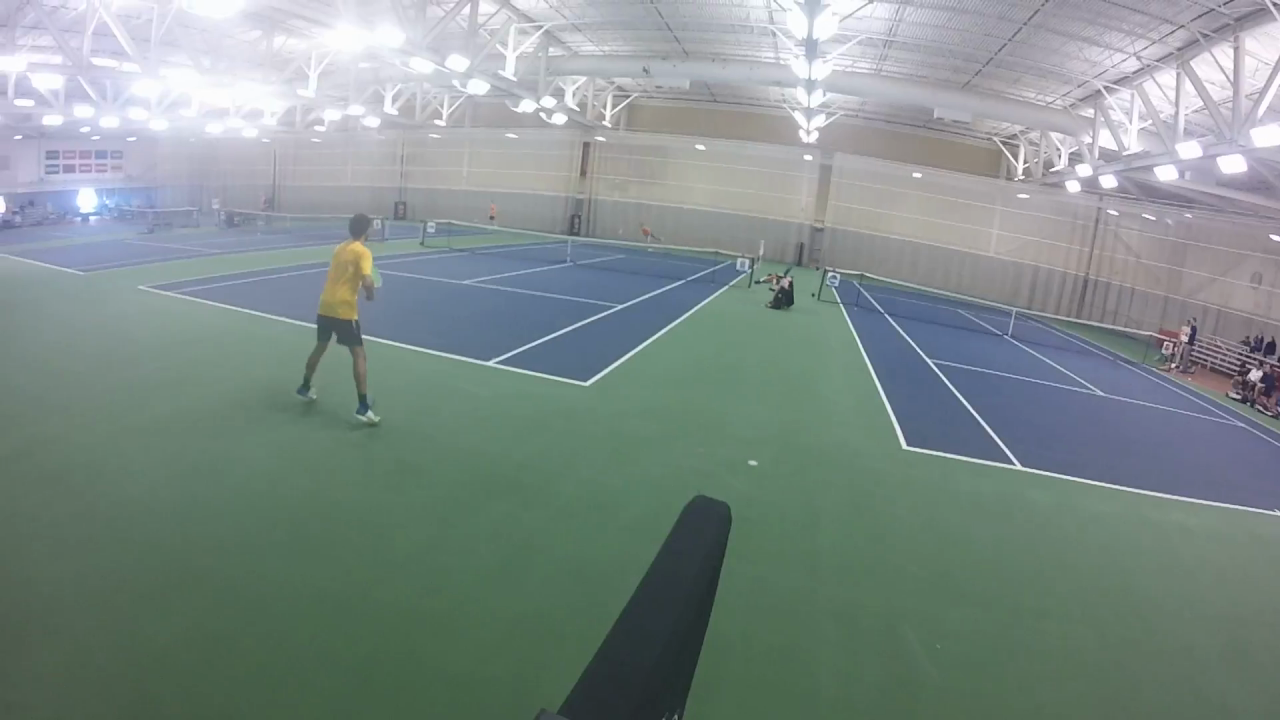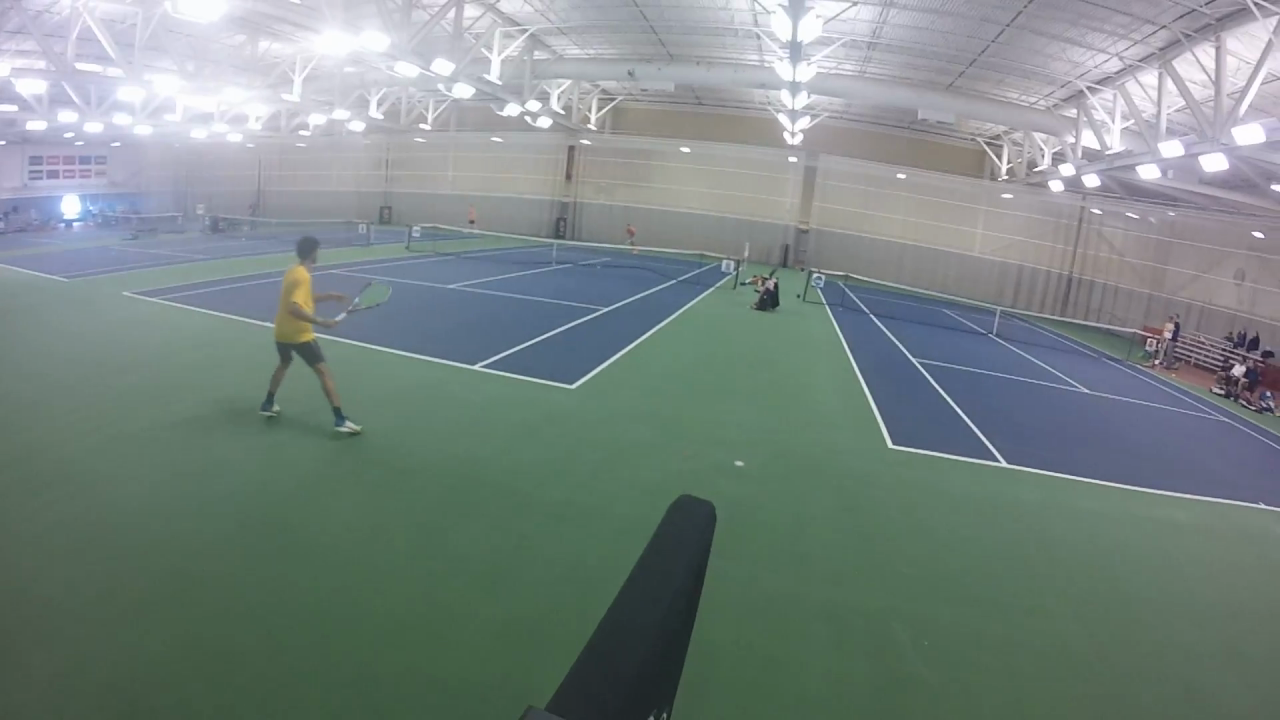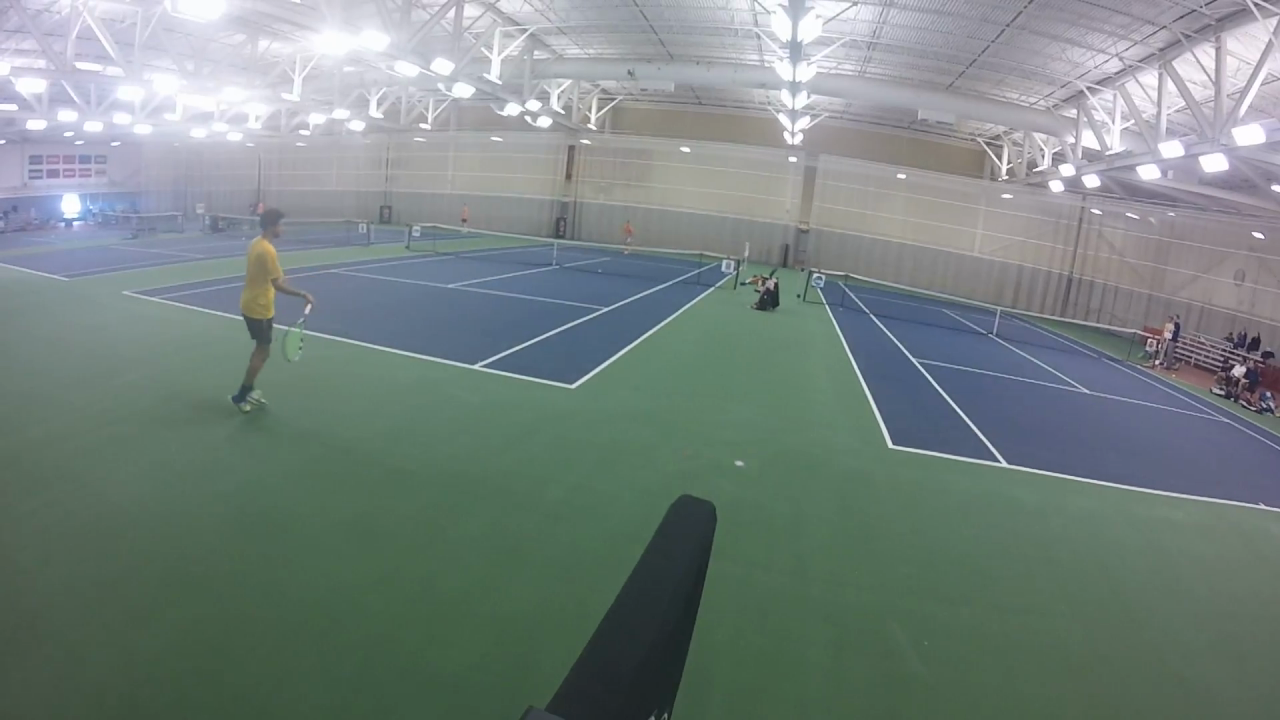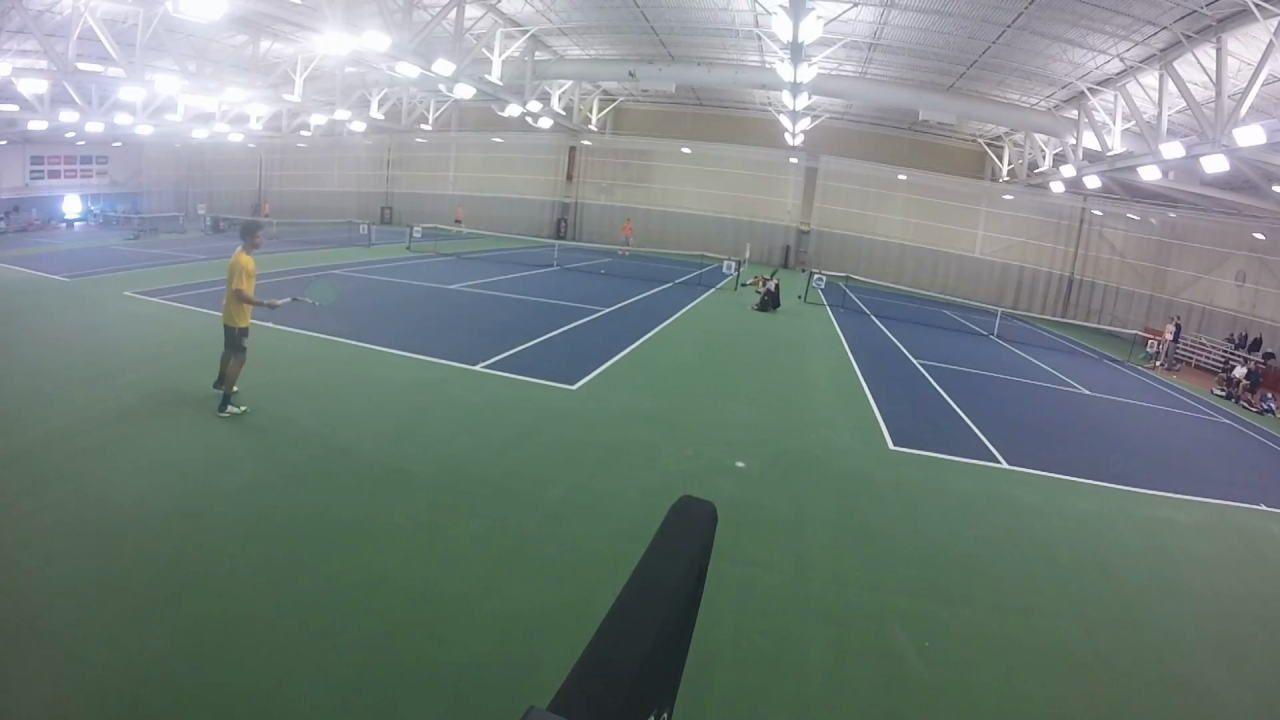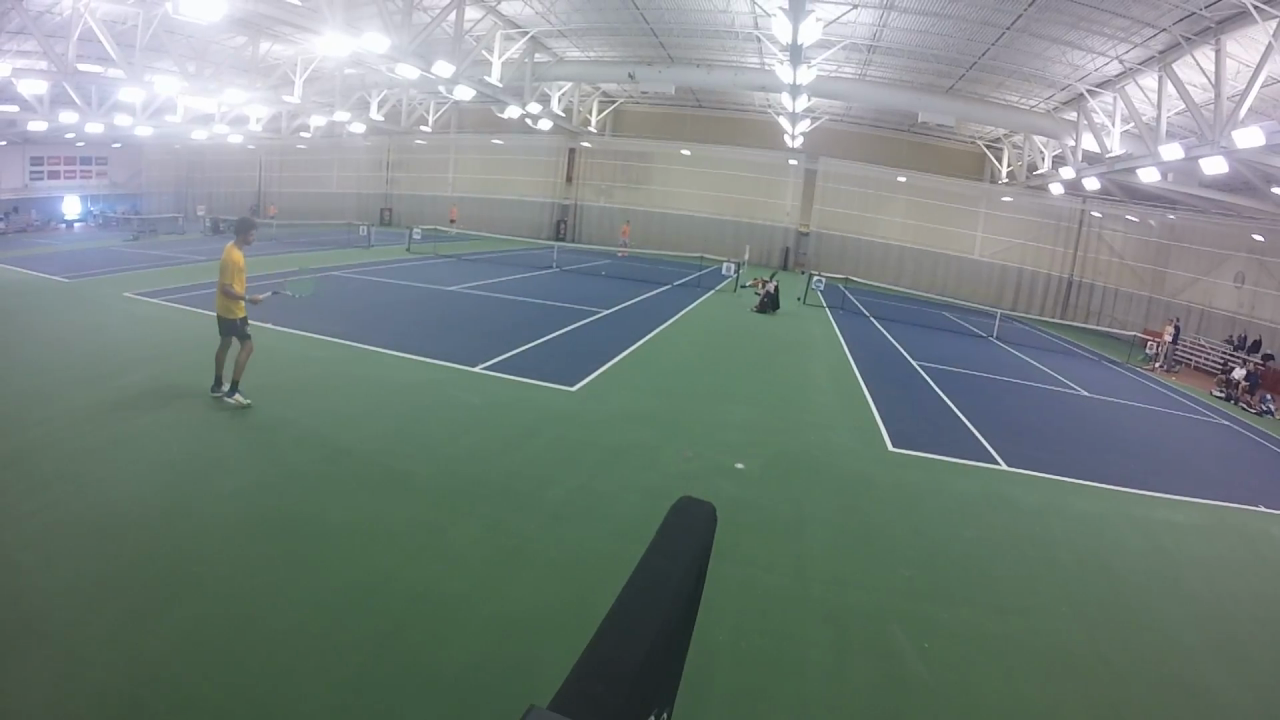
dt=0.3s
person 1, frame 1
left shoulder: (339, 249)
right shoulder: (363, 252)
right elbow: (367, 282)
left wrist: (356, 286)
right wrist: (370, 294)
left hip: (325, 307)
right hip: (344, 311)
left knee: (320, 347)
right knee: (359, 355)
left ankle: (305, 387)
right ankle: (363, 407)
person 1, frame 2
left shoulder: (292, 271)
right shoulder: (302, 276)
right elbow: (295, 309)
left wrist: (330, 297)
right wrist: (322, 322)
left hip: (281, 332)
right hip: (298, 334)
left knee: (284, 364)
right knee: (323, 372)
left ankle: (268, 404)
right ankle: (340, 419)
person 1, frame 3
left shoulder: (256, 244)
right shoulder: (268, 251)
right elbow: (277, 284)
left wrist: (277, 272)
right wrist: (301, 294)
left hip: (249, 306)
right hip: (260, 309)
left knee: (261, 347)
right knee: (263, 352)
left ankle: (249, 390)
right ankle: (241, 395)
person 1, frame 4
left shoulder: (244, 254)
right shoulder: (242, 262)
right elbow: (241, 294)
right wrist: (266, 303)
left hip: (234, 314)
right hip: (237, 317)
left knee: (230, 350)
right knee: (239, 358)
left ankle: (220, 382)
right ankle: (225, 404)
person 1, frame 5
left shoulder: (233, 248)
right shoulder: (233, 256)
right elbow: (225, 289)
left wrist: (244, 297)
right wrist: (248, 298)
left hip: (224, 309)
right hip: (233, 310)
left knee: (225, 344)
right knee: (247, 346)
left ankle: (218, 386)
right ankle: (233, 391)
